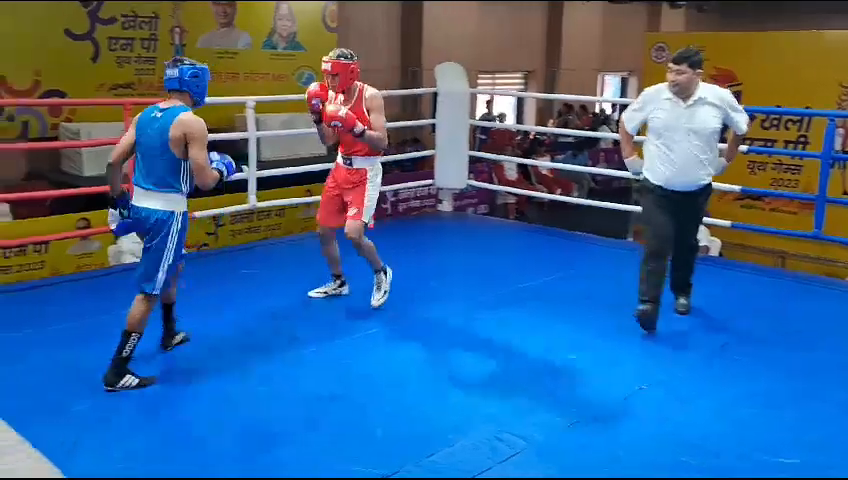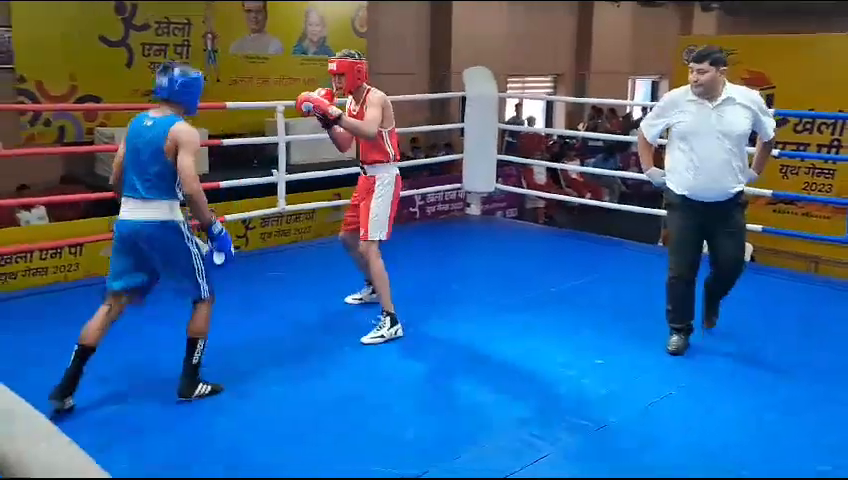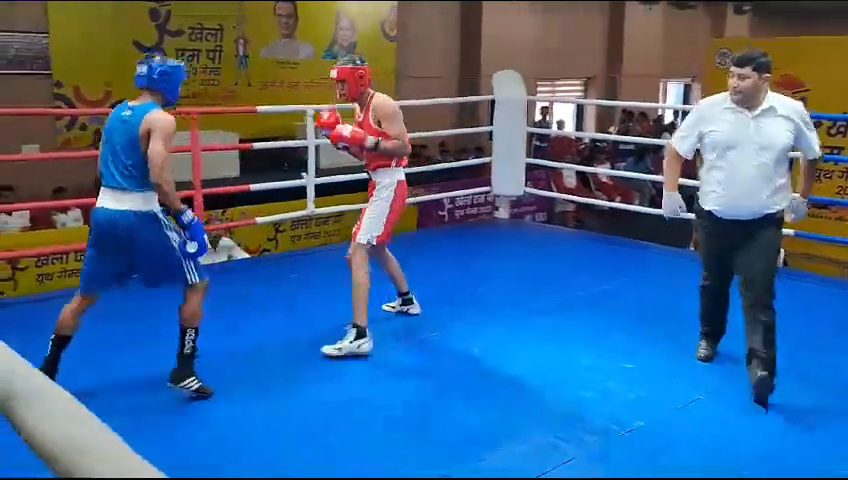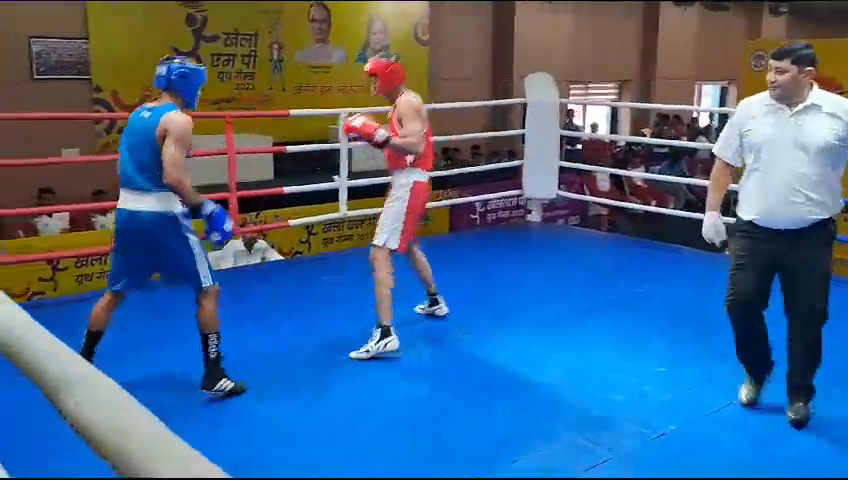
dt=0.3s
person 1, frame 1
left shoulder: (143, 117)
right shoulder: (191, 124)
left elbow: (114, 162)
right elbow: (203, 180)
left wrist: (118, 202)
right wrist: (221, 168)
left hip: (139, 206)
right hip: (166, 212)
left knee: (156, 275)
right knee: (151, 293)
left ankle: (169, 333)
right ankle: (116, 371)
person 1, frame 2
left shoulder: (136, 125)
right shoulder: (184, 132)
left elbow: (116, 180)
right elbow: (191, 189)
right wrist: (215, 228)
left hip: (129, 221)
right hip: (164, 224)
left knee: (113, 304)
right knee: (203, 298)
left ankle: (66, 387)
right ankle: (190, 381)
person 1, frame 3
left shoulder: (118, 113)
right shoulder: (162, 119)
left elbow: (106, 165)
right elbow: (160, 178)
right wrist: (185, 218)
left hip: (105, 212)
right hip: (141, 215)
left knee: (85, 296)
right knee: (196, 285)
left ankle: (46, 372)
right ankle: (183, 373)
person 1, frame 4
left shoulder: (137, 115)
right shoulder: (178, 120)
right elbow: (174, 178)
right wrist: (206, 209)
left hip: (127, 212)
right hip: (161, 215)
left knee: (115, 293)
right knee: (208, 290)
right ankle: (214, 375)
person 2, frame 1
left shoulder: (720, 99)
right shoulder: (652, 97)
left elbow: (742, 128)
right elbow: (625, 125)
left wrist: (724, 160)
right wrist: (630, 158)
left hip: (696, 191)
right hip: (658, 189)
left knee: (687, 246)
right knee: (656, 247)
left ankle: (681, 291)
right ankle: (648, 306)
person 2, frame 2
left shoulder: (749, 101)
right shoulder: (674, 100)
left elbow: (768, 136)
right elbow: (645, 134)
left wrist: (754, 171)
right wrist: (650, 170)
left hip: (728, 202)
right hip: (683, 201)
left knee: (730, 264)
right knee: (681, 269)
left ankle: (712, 299)
right ankle: (679, 330)
person 2, frame 3
left shoulder: (792, 112)
right shoulder: (708, 109)
left elbow: (811, 157)
right elbow: (676, 151)
left wrist: (802, 198)
right wrist: (670, 191)
left hip: (764, 222)
right hip: (715, 218)
left knee: (759, 294)
right knee: (713, 284)
left ankle: (761, 369)
right ankle: (709, 337)
person 2, frame 4
right shoulder: (750, 109)
right elbow: (724, 162)
right wrist: (712, 211)
left hip: (810, 235)
right hip: (754, 230)
left knee: (807, 316)
right knee: (741, 303)
left ankle: (799, 393)
right ankle: (756, 371)
person 3, frame 1
left shoulder: (370, 97)
right shoulder: (331, 94)
left elbow: (381, 143)
right elbow: (328, 141)
left wrist: (355, 127)
right wrist: (318, 115)
left hip: (366, 171)
right hip: (341, 168)
left knee: (353, 234)
right knee: (324, 230)
left ankle: (381, 272)
right ankle: (338, 282)
person 3, frame 2
left shoulder: (376, 98)
right shoulder: (351, 101)
left elbow: (369, 133)
right elbow: (344, 145)
left wrist: (333, 113)
right wrist: (326, 119)
left hip: (383, 180)
right hip: (368, 177)
left knee: (368, 249)
right knee: (348, 238)
left ankle: (390, 321)
right ankle: (372, 288)
person 3, frame 3
left shoulder: (382, 104)
right shoulder: (361, 109)
left elbow: (403, 148)
left wrist: (363, 140)
right wrist: (342, 137)
left hip: (390, 186)
right hip: (382, 184)
left knee: (356, 253)
right knee: (377, 247)
left ankle: (359, 334)
right ankle: (406, 300)
person 3, frame 4
left shoulder: (408, 103)
right shoulder: (400, 105)
left elbow: (416, 147)
left wrist: (377, 134)
right wrist: (373, 135)
left hip: (409, 186)
right hip: (413, 185)
left knee: (379, 256)
right knee: (408, 245)
left ankle: (384, 334)
right ankle: (435, 301)
